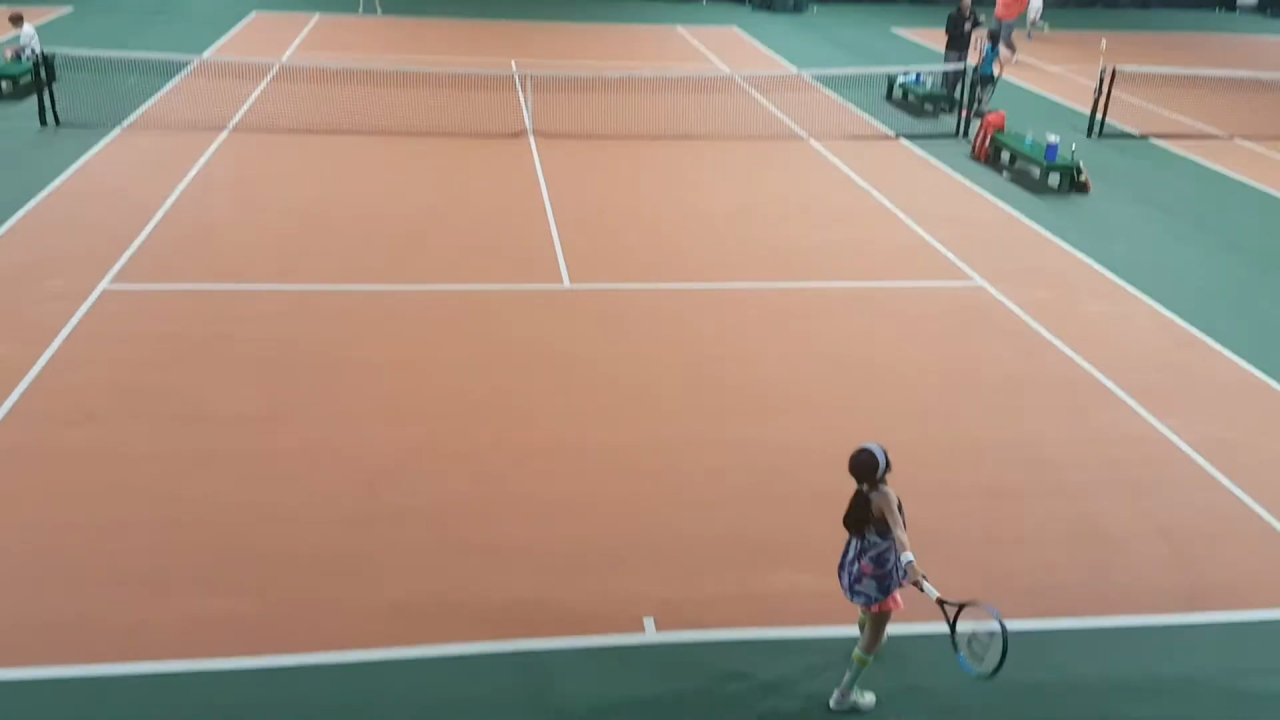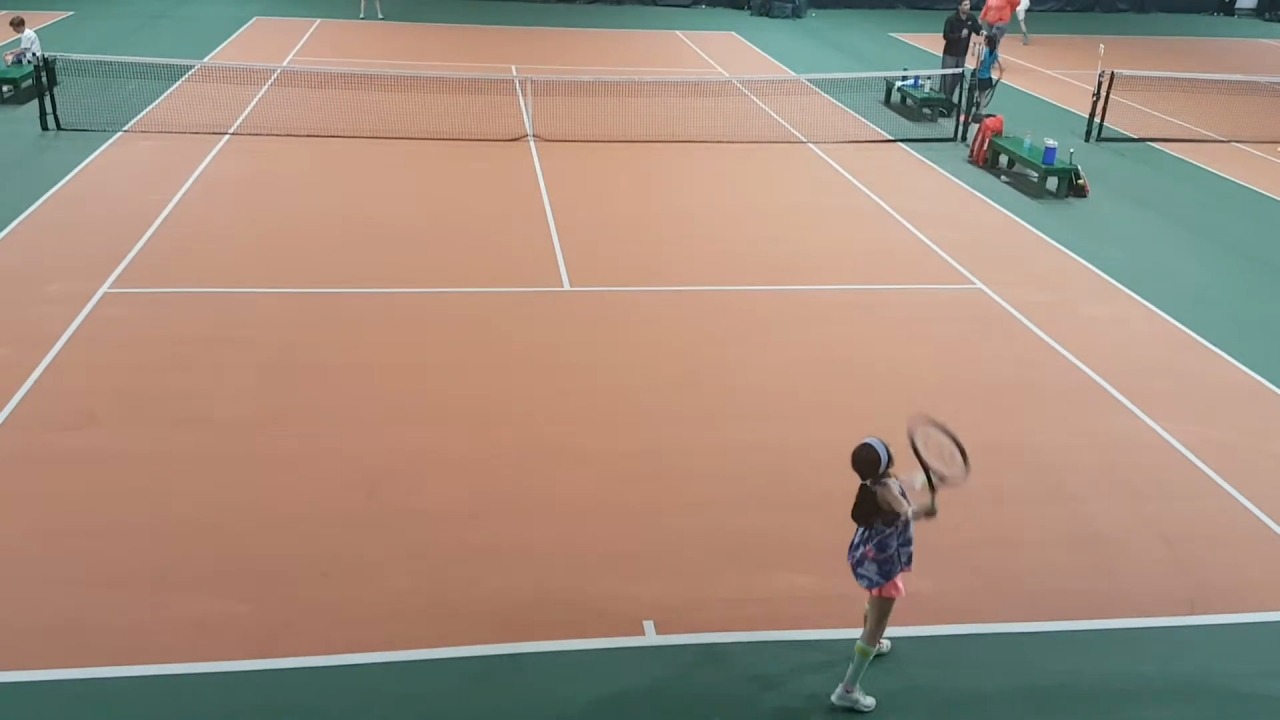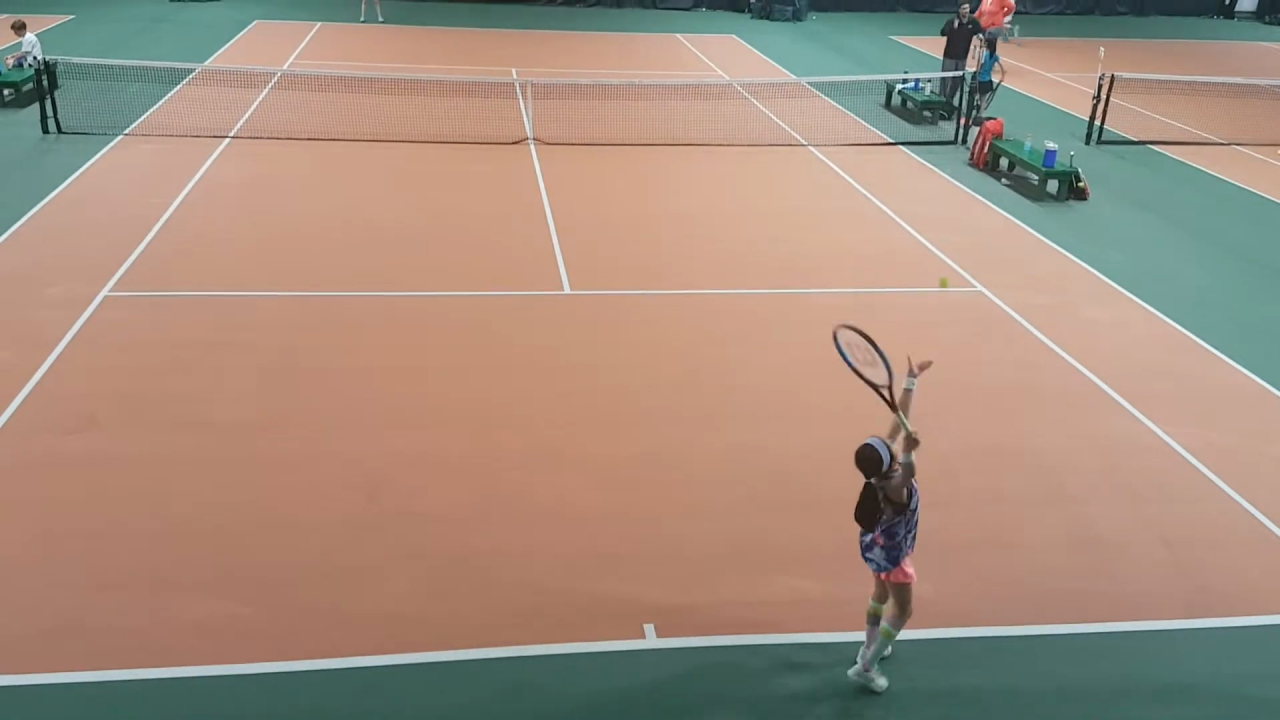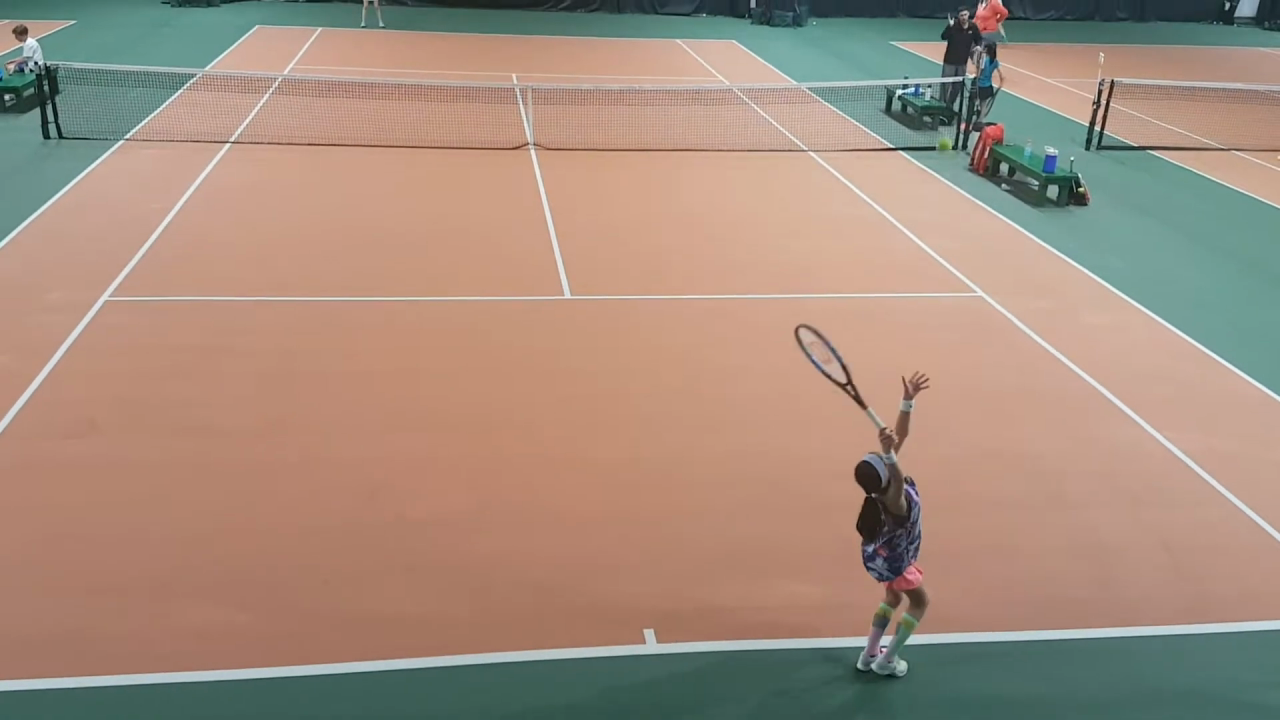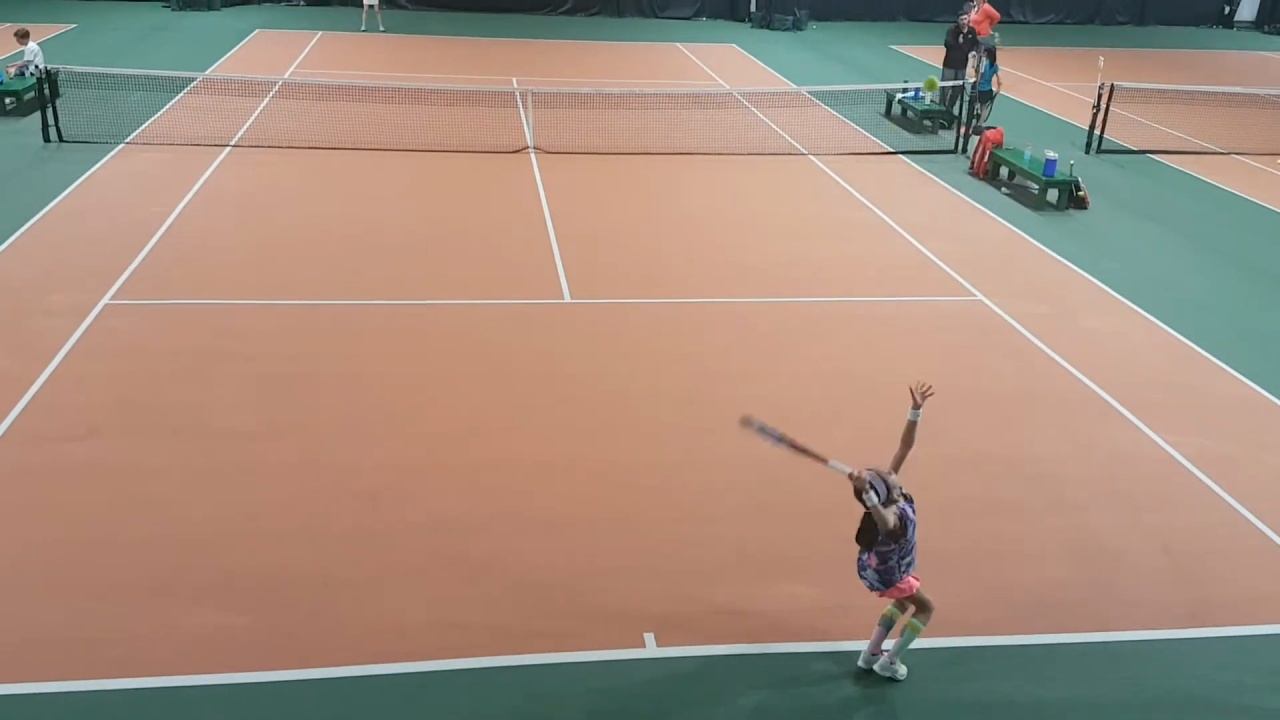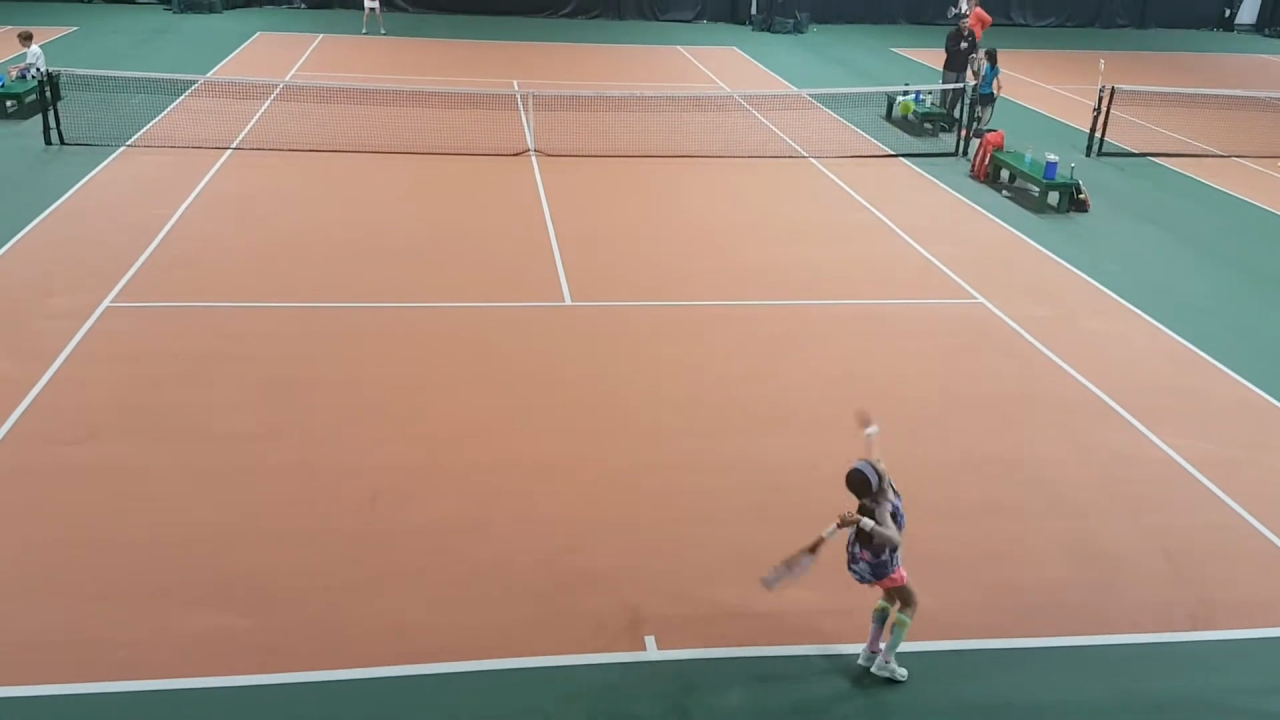
dt=0.2s
person 1, frame 1
left shoulder: (864, 492)
right shoulder: (884, 497)
right elbow: (898, 533)
right wrist: (910, 565)
left hip: (855, 568)
right hip: (877, 576)
left knee: (870, 611)
right knee: (874, 633)
left ankle: (869, 642)
right ankle: (845, 694)
person 1, frame 2
left shoulder: (879, 483)
right shoulder: (889, 486)
right elbow: (905, 513)
right wrist: (919, 512)
left hip: (868, 557)
right hip: (881, 565)
left knee: (876, 614)
right knee: (876, 623)
left ankle: (871, 644)
right ankle: (847, 691)
person 1, frame 3
left shoulder: (882, 473)
right shoulder: (894, 487)
left elbow: (899, 420)
right elbow: (909, 473)
left wrist: (910, 382)
right wrist: (908, 453)
left hip: (879, 545)
right hip: (891, 553)
left knee: (881, 595)
right knee: (902, 610)
left ankle: (869, 649)
right ankle: (865, 668)
person 1, frame 4
left shoulder: (886, 483)
right shoulder: (893, 498)
left elbow: (900, 434)
right elbow: (896, 476)
left wrist: (908, 399)
right wrist: (887, 453)
left hip: (884, 555)
right hip: (895, 562)
left knee: (892, 598)
right knee: (919, 603)
left ankle: (870, 653)
right ankle: (887, 659)
person 1, frame 5
left shoulder: (884, 500)
right shoulder: (891, 512)
left elbow: (904, 446)
right elbow: (884, 524)
left wrist: (915, 412)
right wrist: (866, 494)
left hip: (879, 566)
right hip: (886, 573)
left knee: (903, 602)
right knee: (925, 608)
left ankle: (871, 652)
right ankle: (890, 661)
person 1, frame 6
right shoulder: (880, 507)
left elbow: (871, 447)
right elbow: (893, 541)
left wrist: (871, 429)
right wrist: (864, 523)
left hip: (867, 561)
right hip: (878, 564)
left knee: (890, 595)
right knee: (909, 603)
left ankle: (870, 651)
right ankle: (884, 662)
